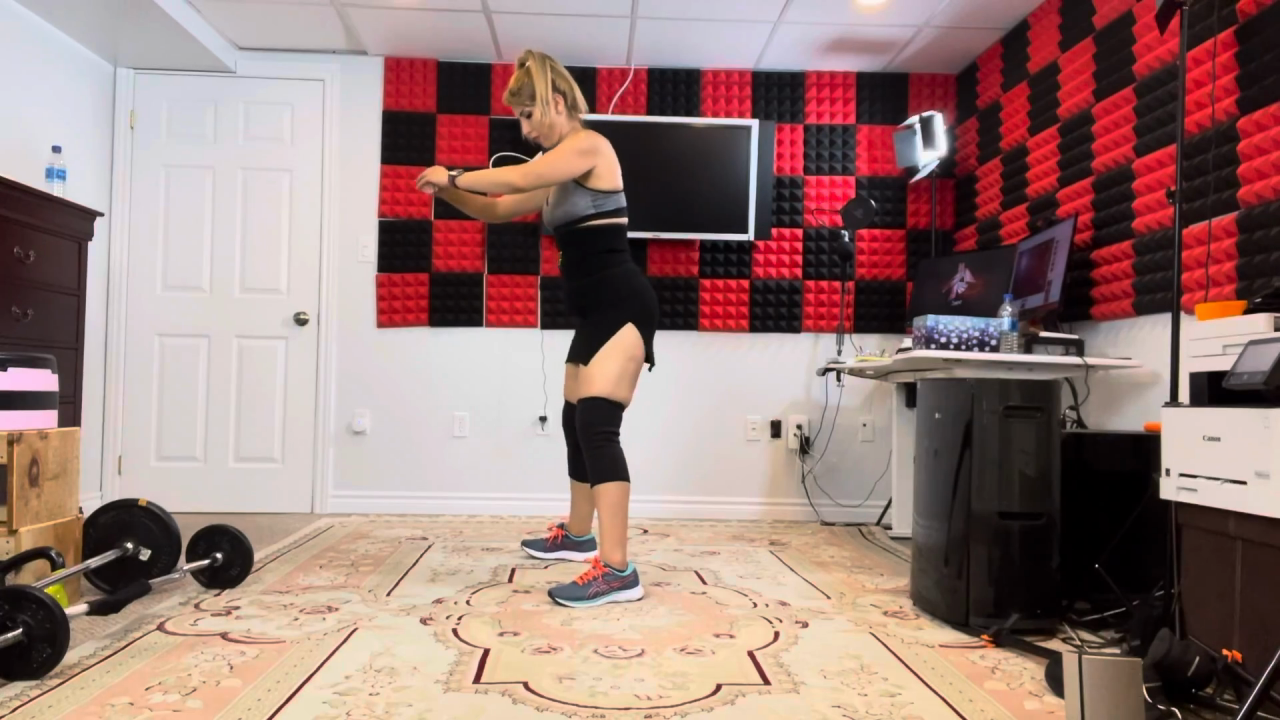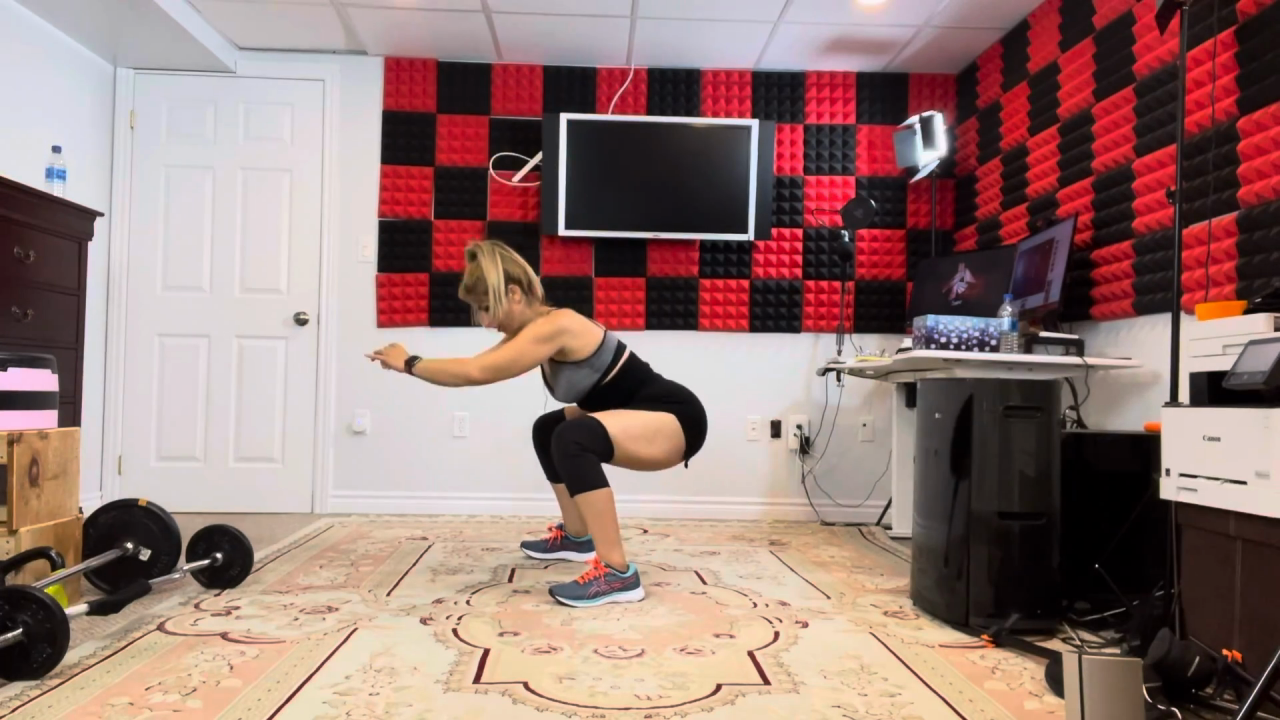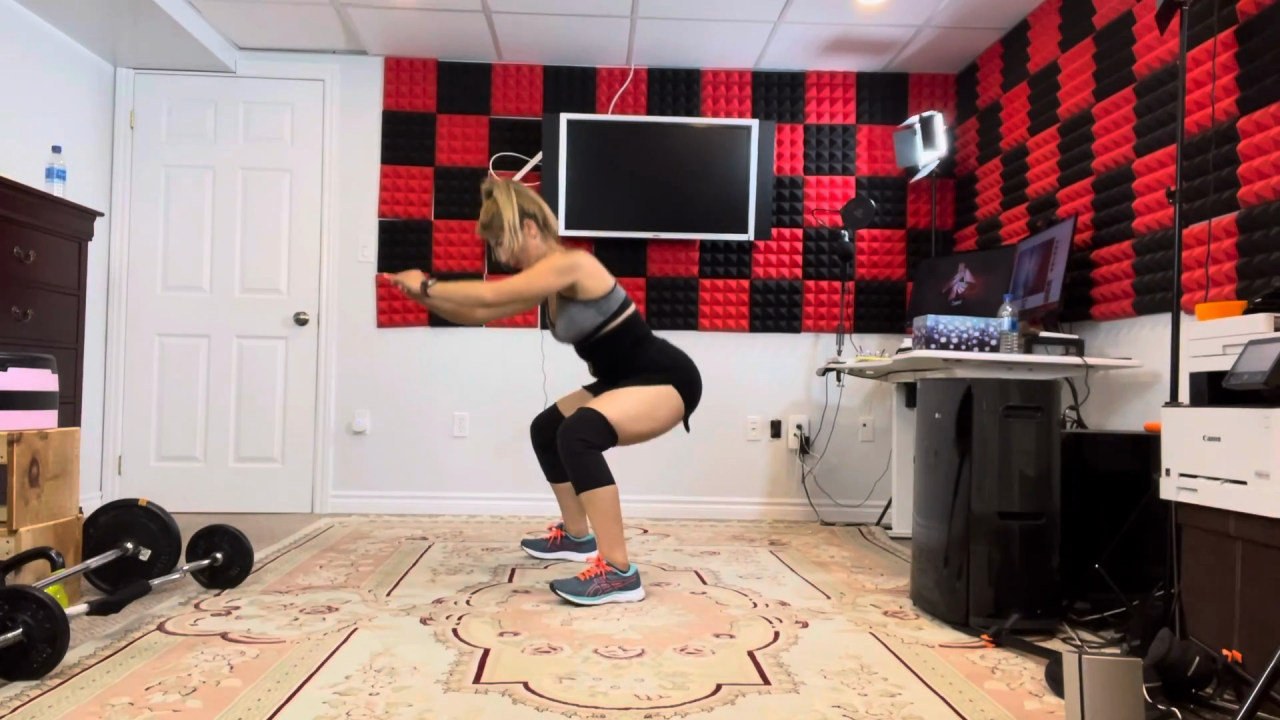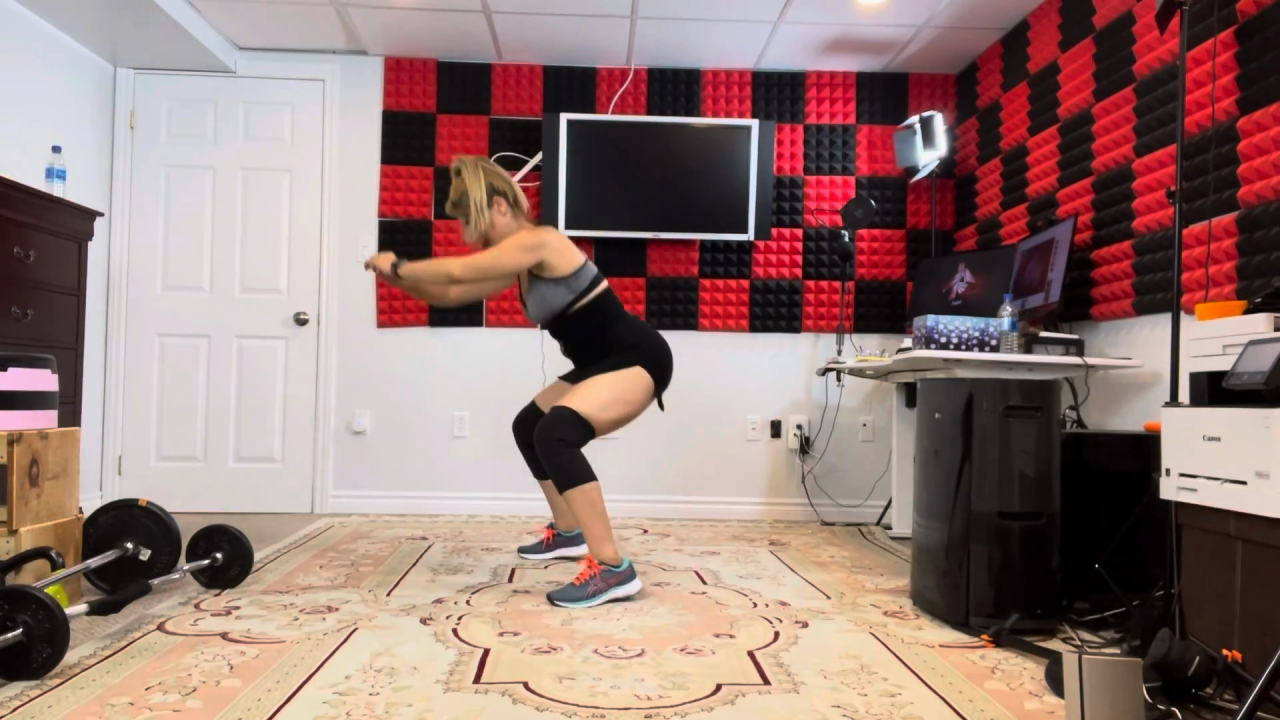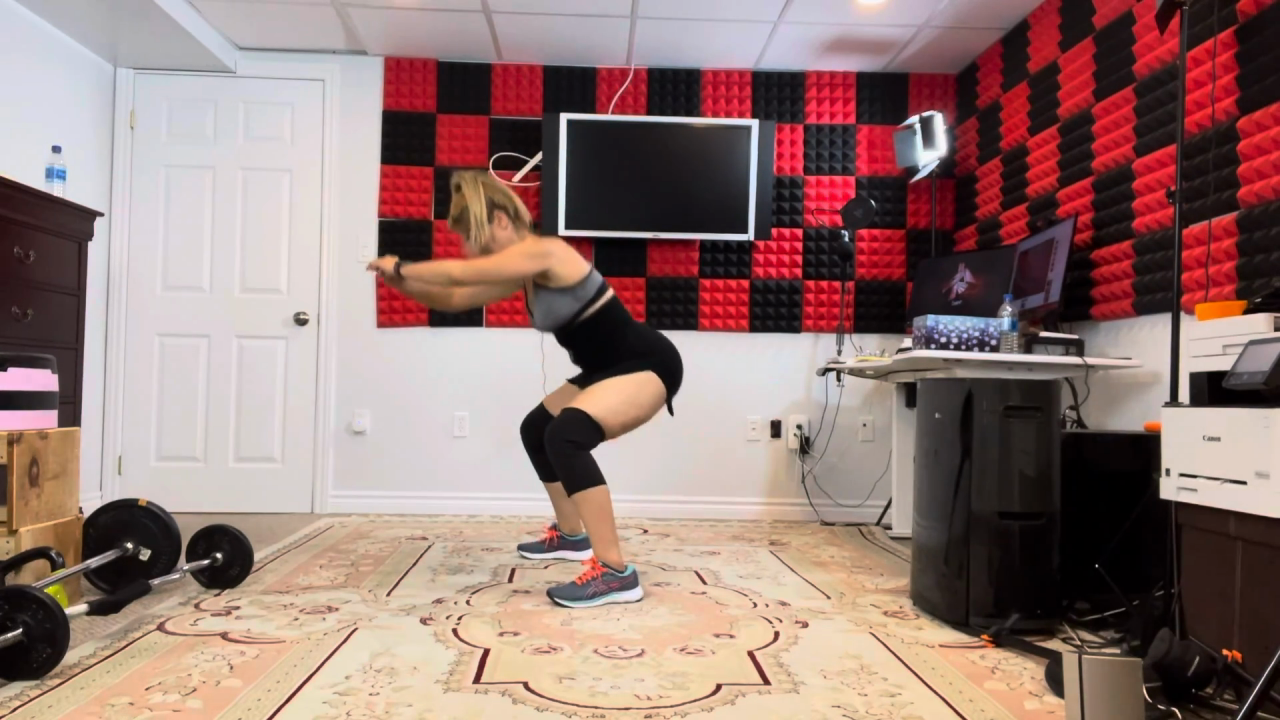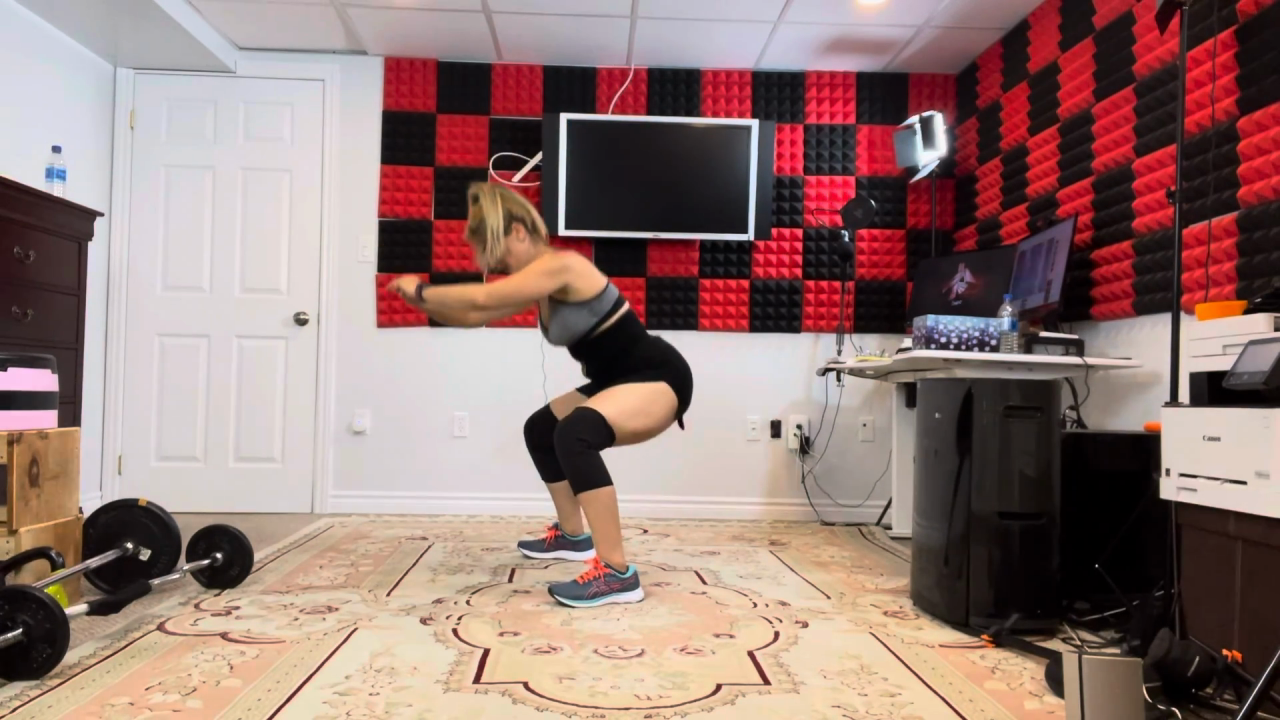
dt=0.7s
person 1, frame 1
left shoulder: (590, 147)
right shoulder: (558, 172)
left elbow: (517, 179)
right elbow: (499, 209)
left wrist: (453, 176)
right wrist: (448, 189)
left hip: (624, 308)
right hip: (599, 314)
left knee: (595, 422)
right knee: (577, 421)
left ankle: (617, 570)
right ankle: (577, 534)
person 1, frame 2
left shoulder: (556, 326)
right shoulder: (535, 331)
left elbow: (477, 373)
right elbow: (479, 368)
left wrist: (410, 363)
right wrist: (413, 364)
left hip: (675, 417)
right hip: (641, 412)
left knee: (572, 439)
right knee: (547, 432)
left ankle: (617, 572)
right ankle: (577, 535)
person 1, frame 3
left shoulder: (569, 264)
right shoulder: (548, 277)
left elbow: (492, 297)
right elbow: (483, 312)
left wrist: (426, 288)
right wrist: (427, 293)
left hip: (669, 381)
right hip: (633, 381)
left knee: (578, 434)
right knee: (547, 429)
left ankle: (618, 571)
right ankle: (576, 536)
person 1, frame 4
left shoulder: (539, 241)
right shoulder: (521, 262)
left elbow: (459, 271)
right elbow: (453, 293)
left wrist: (398, 266)
right wrist: (398, 275)
left hip: (639, 359)
right hip: (606, 363)
left knee: (555, 434)
right knee: (528, 426)
left ankle: (612, 566)
right ankle: (568, 532)
person 1, frame 5
left shoulder: (543, 251)
right shoulder: (526, 270)
left elbow: (460, 274)
right elbow: (454, 298)
left wrist: (400, 270)
right wrist: (402, 279)
left hip: (650, 366)
right hip: (615, 369)
left knee: (566, 435)
right knee: (537, 428)
left ankle: (615, 572)
right ankle: (572, 535)
person 1, frame 6
left shoulder: (561, 265)
right shoulder: (542, 282)
left elbow: (482, 299)
right elbow: (476, 315)
left wrist: (421, 290)
right wrist: (422, 298)
left hip: (660, 378)
right hip: (623, 381)
left knee: (575, 435)
right knee: (541, 430)
left ankle: (617, 572)
right ankle: (573, 535)
